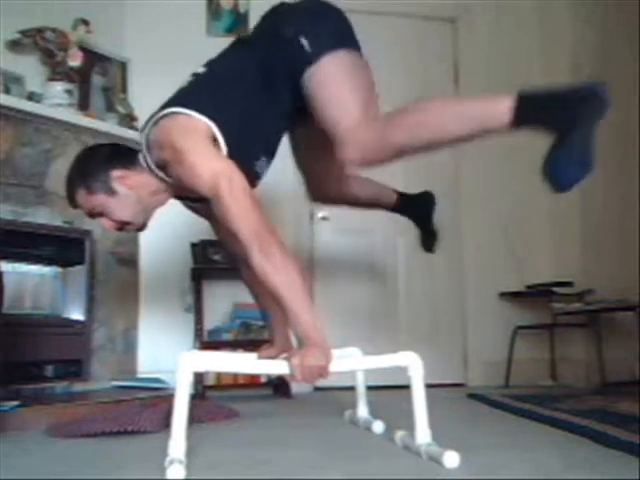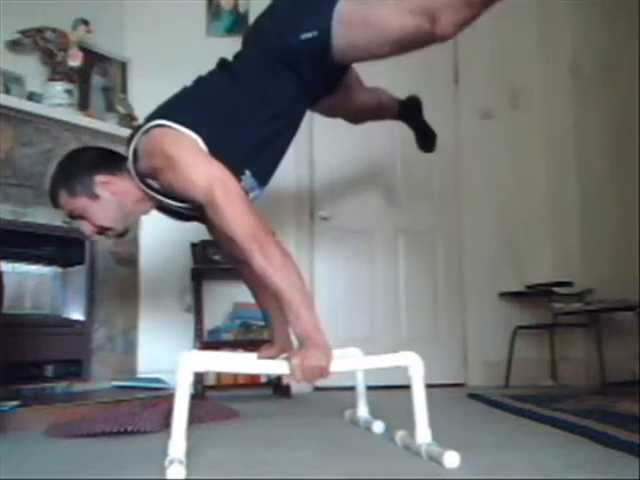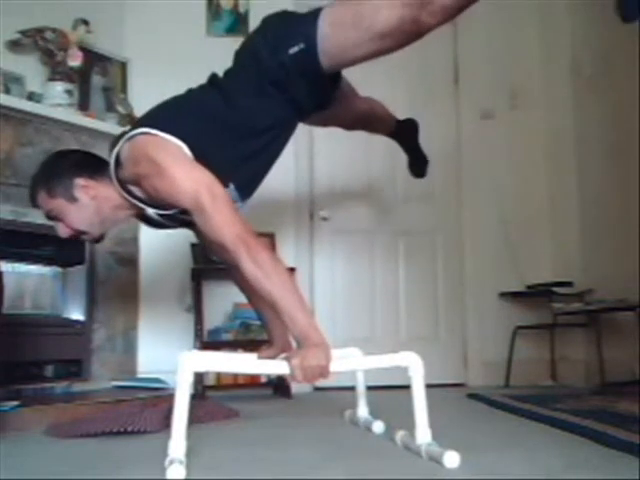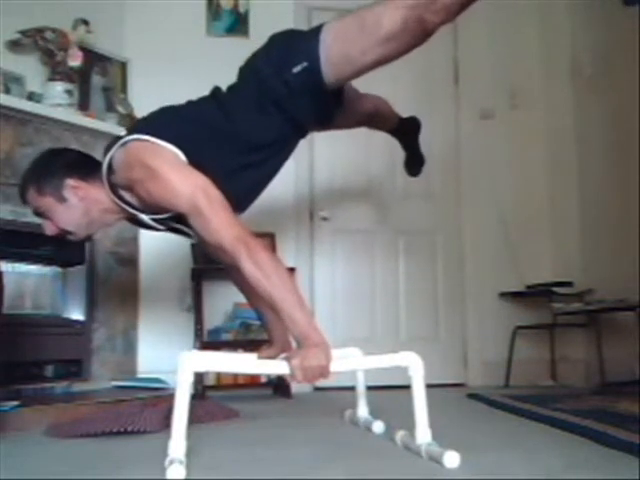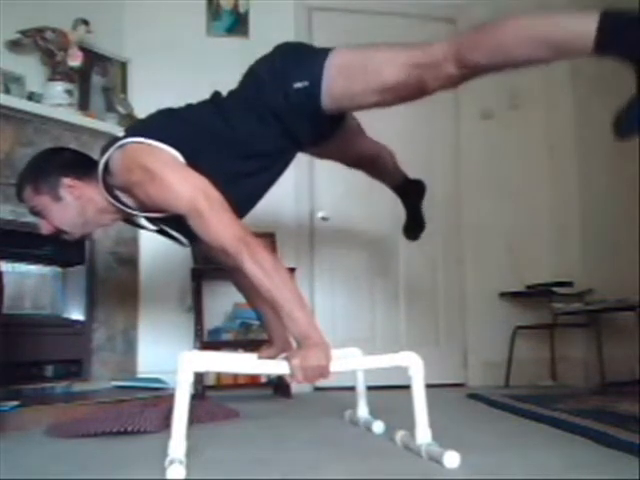
dt=0.7s
person 1, frame 1
left shoulder: (179, 149)
right shoulder: (188, 184)
left elbow: (260, 246)
right elbow: (246, 255)
left wrist: (312, 341)
right wrist: (281, 338)
right hip: (284, 69)
left knee: (361, 143)
right knee: (327, 186)
left ankle: (549, 108)
right ankle: (411, 204)
person 1, frame 2
left shoulder: (165, 157)
right shoulder: (171, 197)
left elbow: (258, 245)
right elbow: (245, 255)
left wrist: (314, 343)
right wrist: (281, 339)
right hip: (293, 65)
right knee: (357, 107)
right ankle: (406, 111)
person 1, frame 3
left shoulder: (149, 164)
right shoulder: (153, 205)
left elbow: (244, 249)
right elbow: (232, 256)
left wrist: (312, 341)
right wrist: (280, 339)
left hip: (286, 54)
right hip: (280, 76)
right knee: (355, 115)
right ankle: (400, 132)
person 1, frame 4
left shoulder: (141, 169)
right shoulder: (139, 206)
left elbow: (243, 248)
right elbow: (231, 257)
left wrist: (312, 341)
right wrist: (279, 337)
left hip: (288, 74)
right hip: (281, 101)
right knee: (362, 111)
right ankle: (403, 130)
person 1, frame 5
left shoulder: (134, 169)
right shoulder: (134, 205)
left elbow: (240, 247)
right elbow: (232, 259)
left wrist: (311, 340)
right wrist: (278, 337)
left hip: (288, 84)
right hip: (285, 114)
left knee: (441, 64)
right knee: (357, 152)
right ankle: (405, 190)
